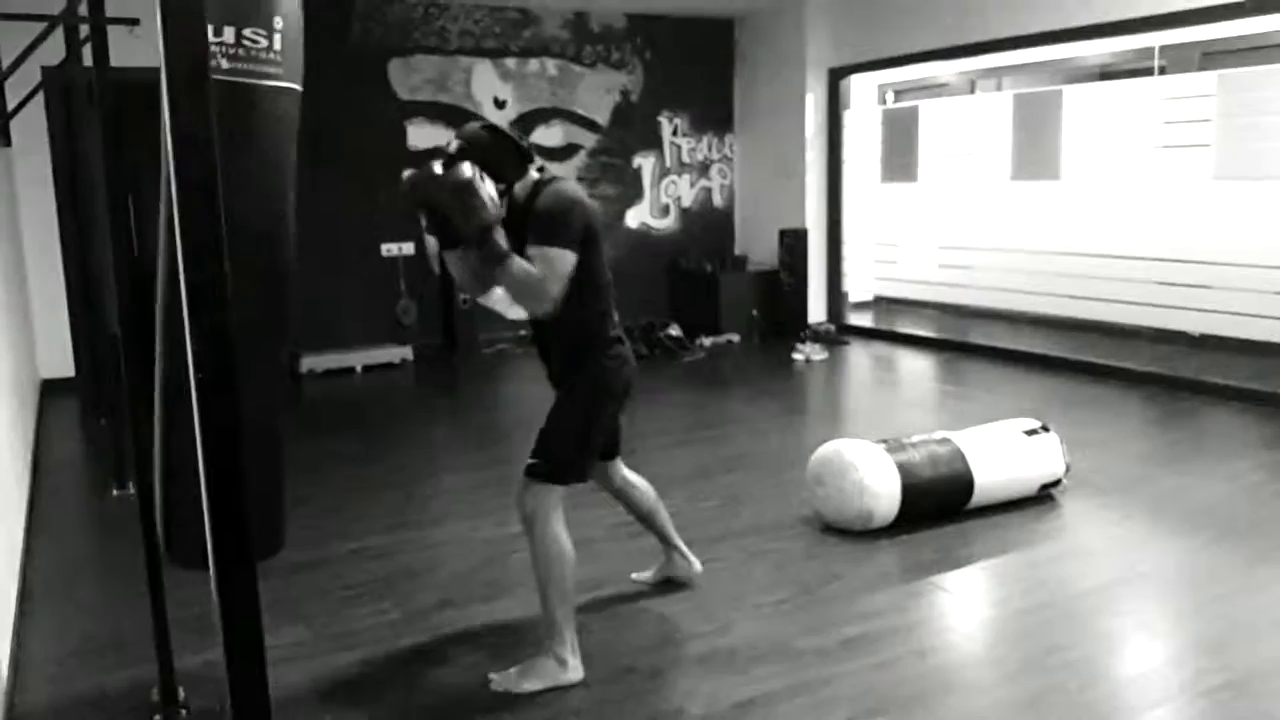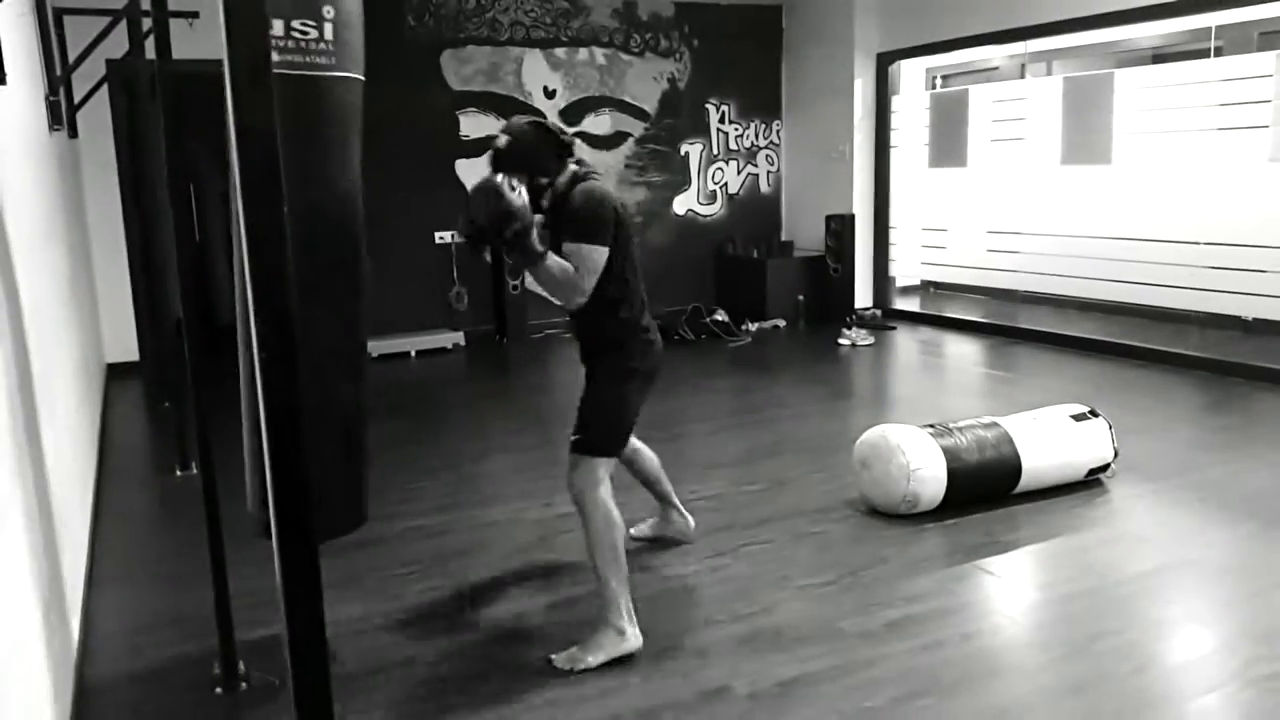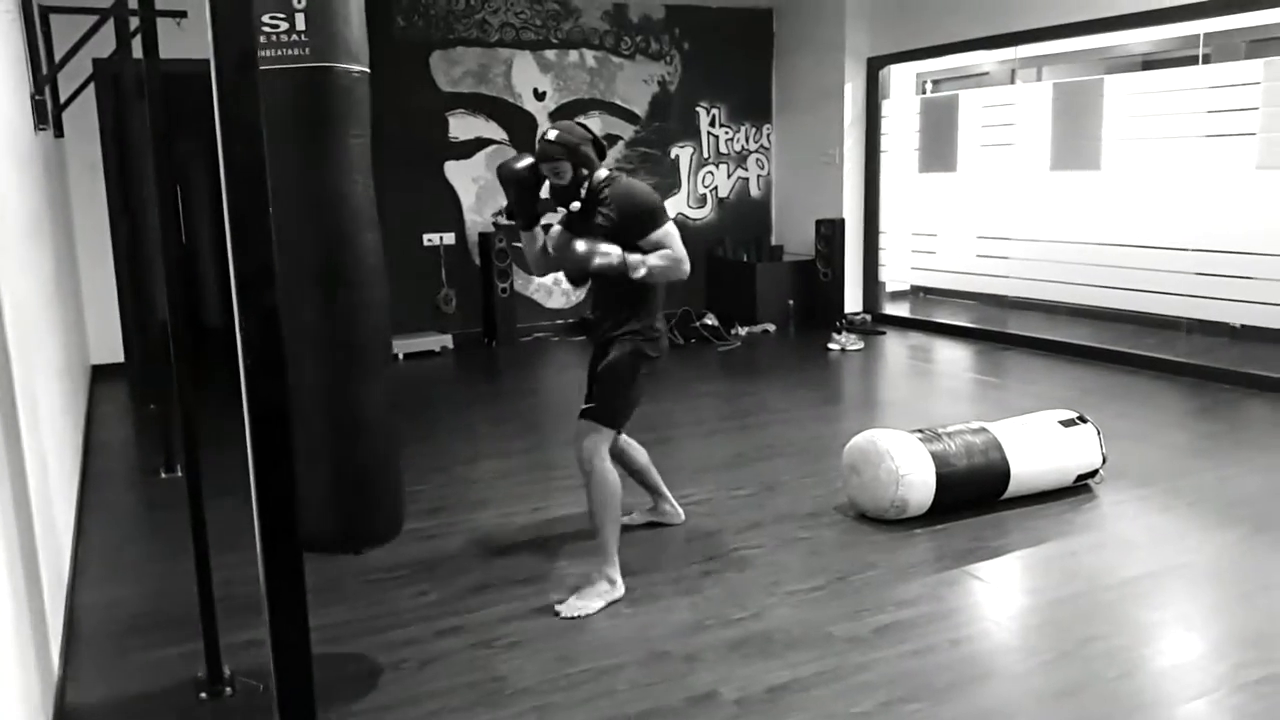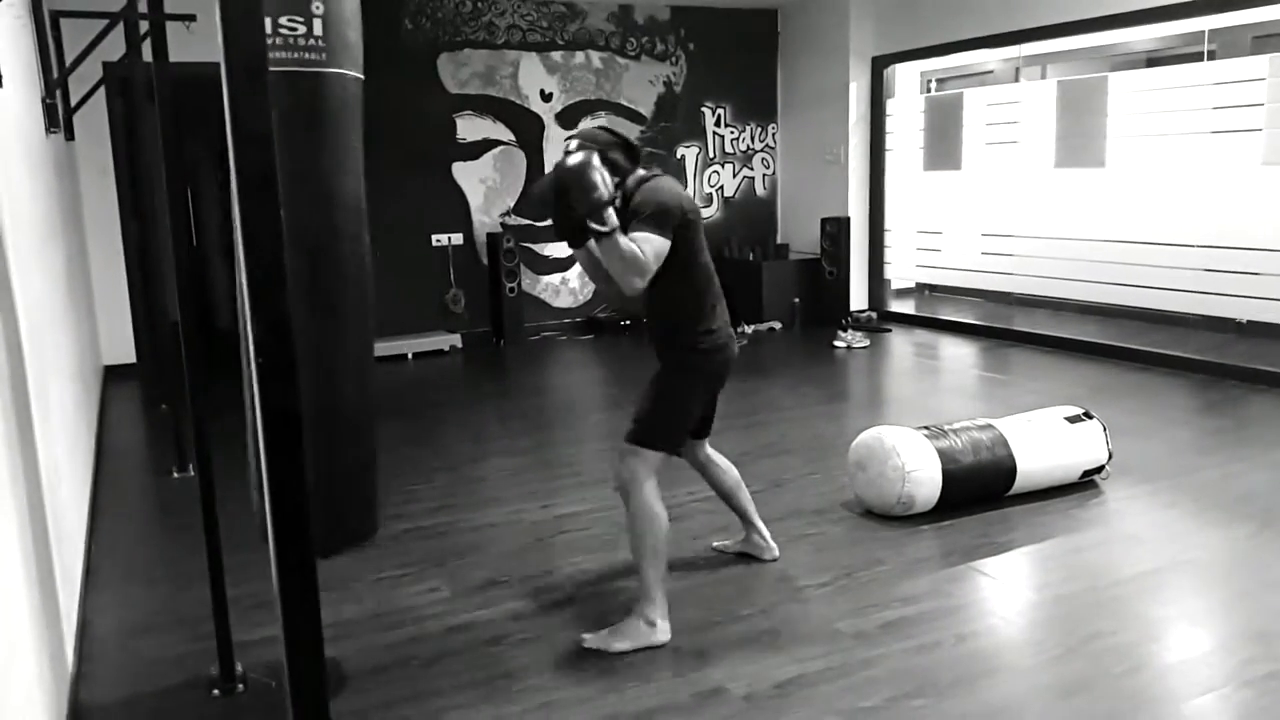
dt=0.7s
person 1, frame 1
left shoulder: (558, 204)
right shoulder: (521, 208)
left elbow: (539, 298)
right elbow: (480, 283)
left wrist: (487, 236)
right wrist: (448, 232)
left hip: (593, 368)
right hip: (590, 365)
left knee: (538, 503)
right knee: (609, 470)
left ankle: (561, 656)
right ankle: (679, 557)
person 1, frame 2
left shoulder: (592, 201)
right shoulder: (564, 198)
left elbow: (570, 292)
right elbow: (547, 277)
left wrist: (529, 236)
right wrist: (521, 240)
left hip: (624, 351)
right hip: (611, 347)
left knee: (586, 479)
right knee: (617, 442)
left ankle: (618, 627)
right ankle: (675, 514)
person 1, frame 3
left shoulder: (631, 197)
right shoulder: (579, 207)
left elbow: (679, 264)
right elbow: (541, 265)
left wrist: (623, 260)
right wrist: (524, 215)
left hip: (635, 336)
right hip: (607, 335)
left knee: (590, 445)
right knee: (608, 437)
left ankle: (607, 577)
right ankle: (665, 504)
person 1, frame 4
left shoulder: (657, 198)
right shoulder: (638, 201)
left elbow: (633, 279)
right elbow: (611, 281)
left wrist: (598, 213)
right wrist: (575, 231)
left hip: (694, 352)
right hip: (702, 346)
left knee: (634, 472)
right knee: (695, 448)
left ankle: (650, 618)
right ankle: (756, 536)
